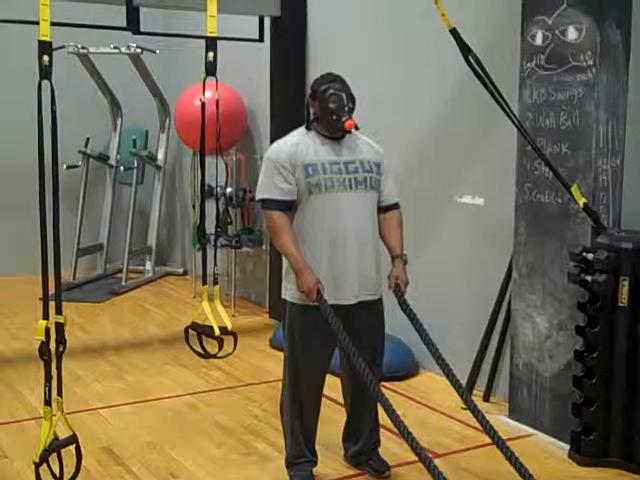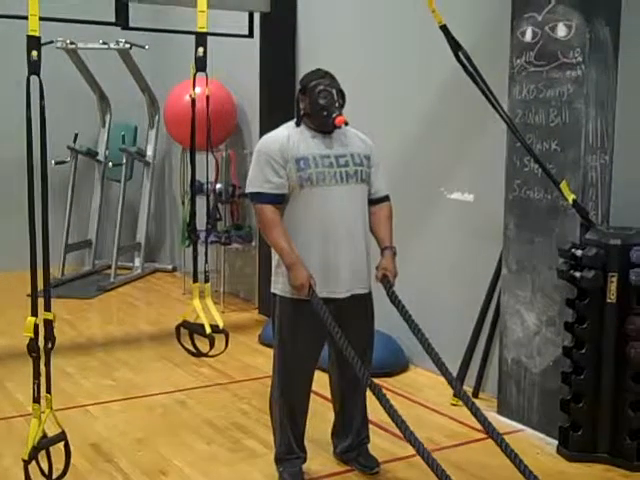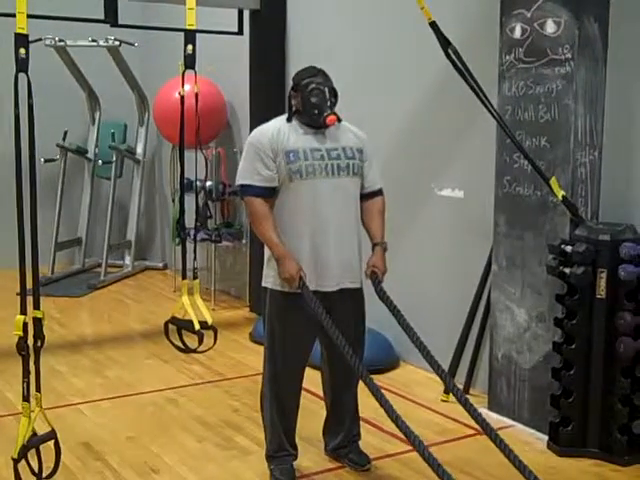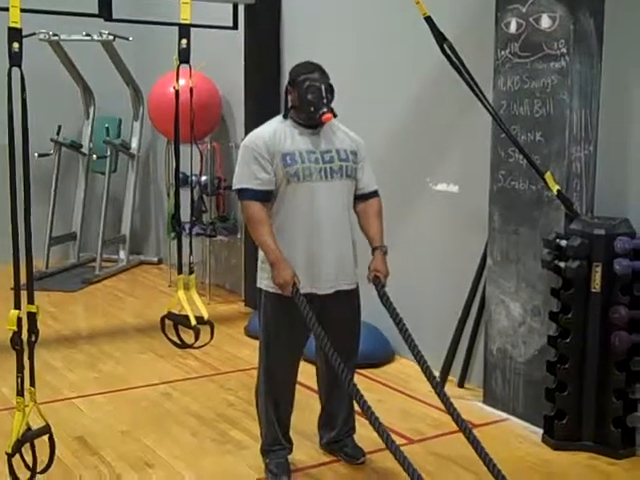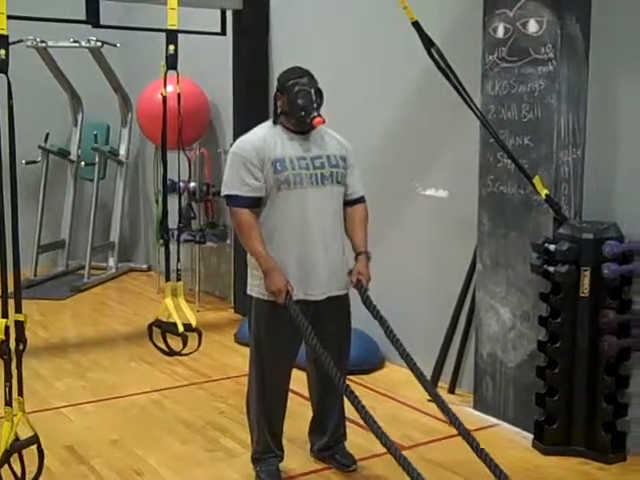
dt=1s
person 1, frame 1
left shoulder: (371, 152)
right shoulder: (287, 151)
left elbow: (388, 210)
right elbow: (276, 215)
left wrist: (397, 258)
right wrist: (301, 269)
left hip: (366, 289)
right hip: (311, 291)
left knee: (365, 375)
right knee: (304, 379)
person 1, frame 2
left shoulder: (361, 144)
right shoulder: (277, 145)
left elbow: (378, 203)
right elbow: (266, 210)
left wrist: (387, 250)
right wrist: (293, 264)
left hip: (355, 283)
right hip: (301, 286)
left knee: (353, 369)
right knee: (293, 374)
left ankle: (352, 445)
person 1, frame 3
left shoulder: (355, 139)
right shoulder: (268, 138)
left elbow: (372, 197)
right elbow: (256, 201)
left wrist: (378, 246)
right wrist: (283, 256)
left hip: (347, 277)
right hip: (292, 280)
left knee: (345, 365)
right knee: (284, 370)
left ankle: (342, 441)
person 1, frame 4
left shoulder: (350, 141)
right shoulder: (264, 141)
left elbow: (367, 198)
right elbow: (253, 205)
left wrist: (378, 250)
right wrist: (277, 262)
left hip: (341, 278)
right hip: (287, 280)
left knee: (340, 362)
right knee: (278, 367)
left ankle: (337, 435)
person 1, frame 5
left shoulder: (338, 146)
right shoulder: (253, 147)
left elbow: (354, 205)
right elbow: (242, 213)
left wrist: (361, 254)
right wrist: (270, 271)
left hip: (333, 284)
right hip: (277, 289)
left knee: (331, 369)
right knee: (270, 375)
left ankle: (328, 442)
